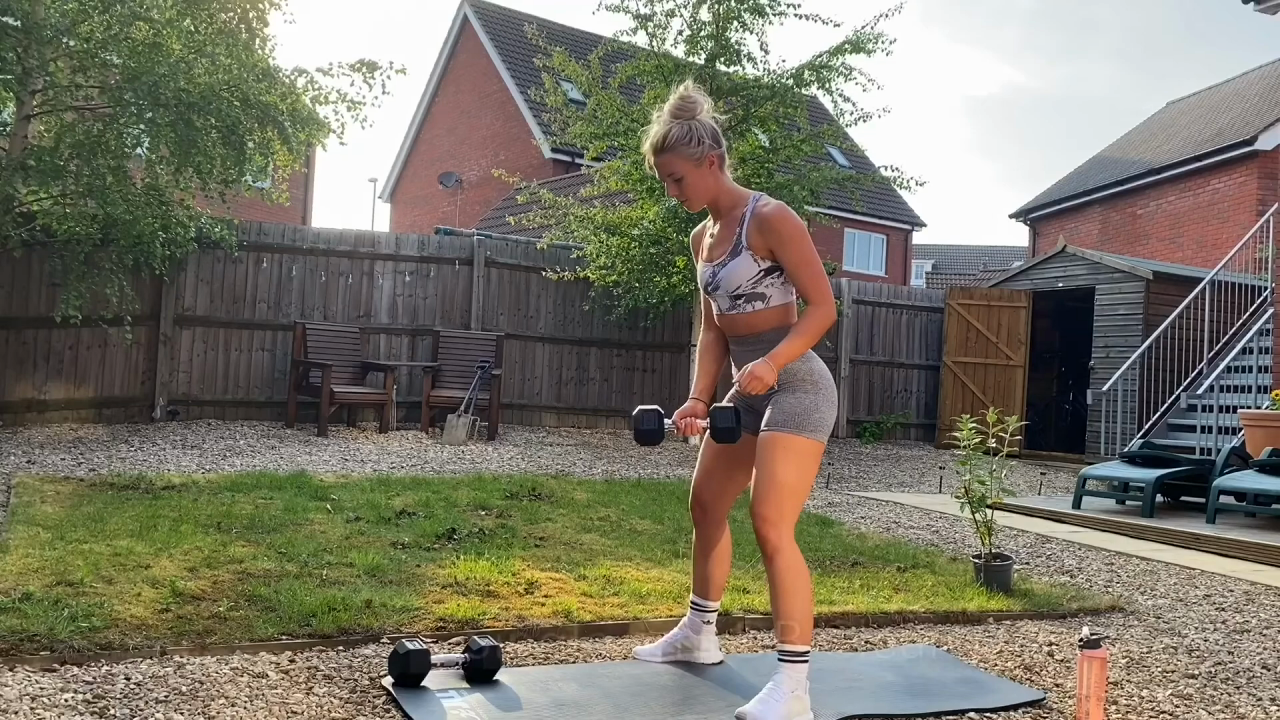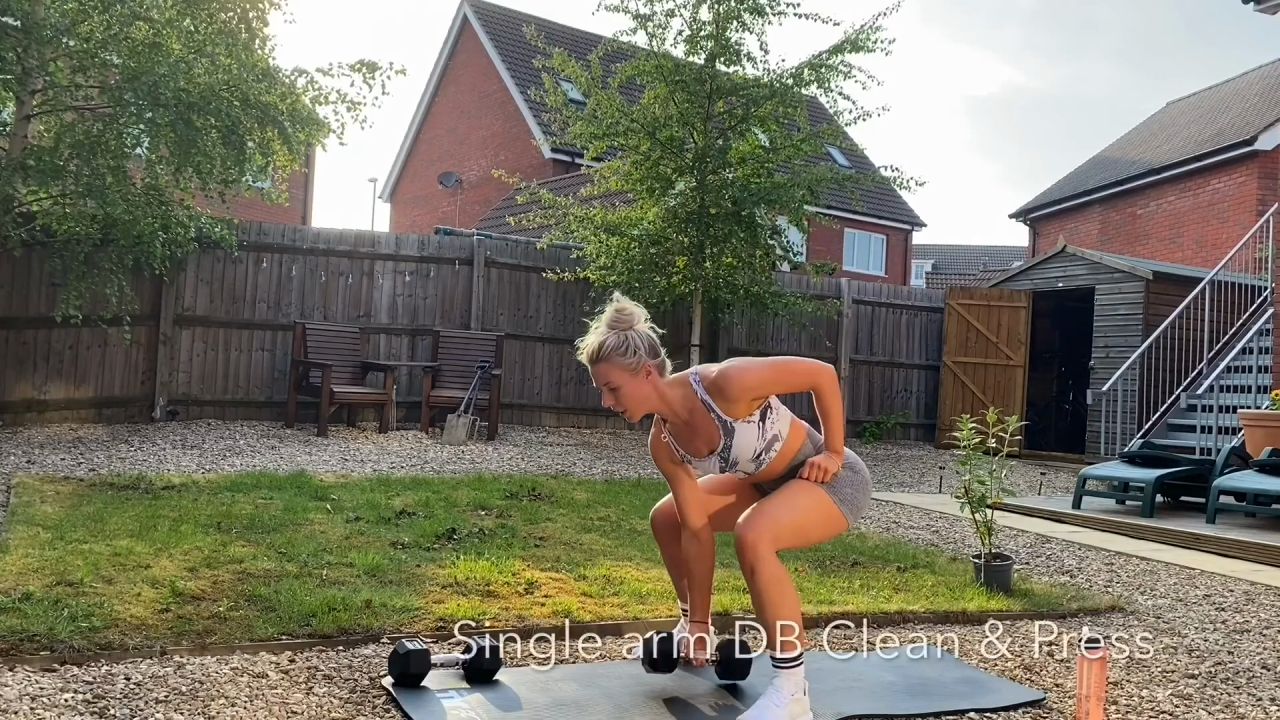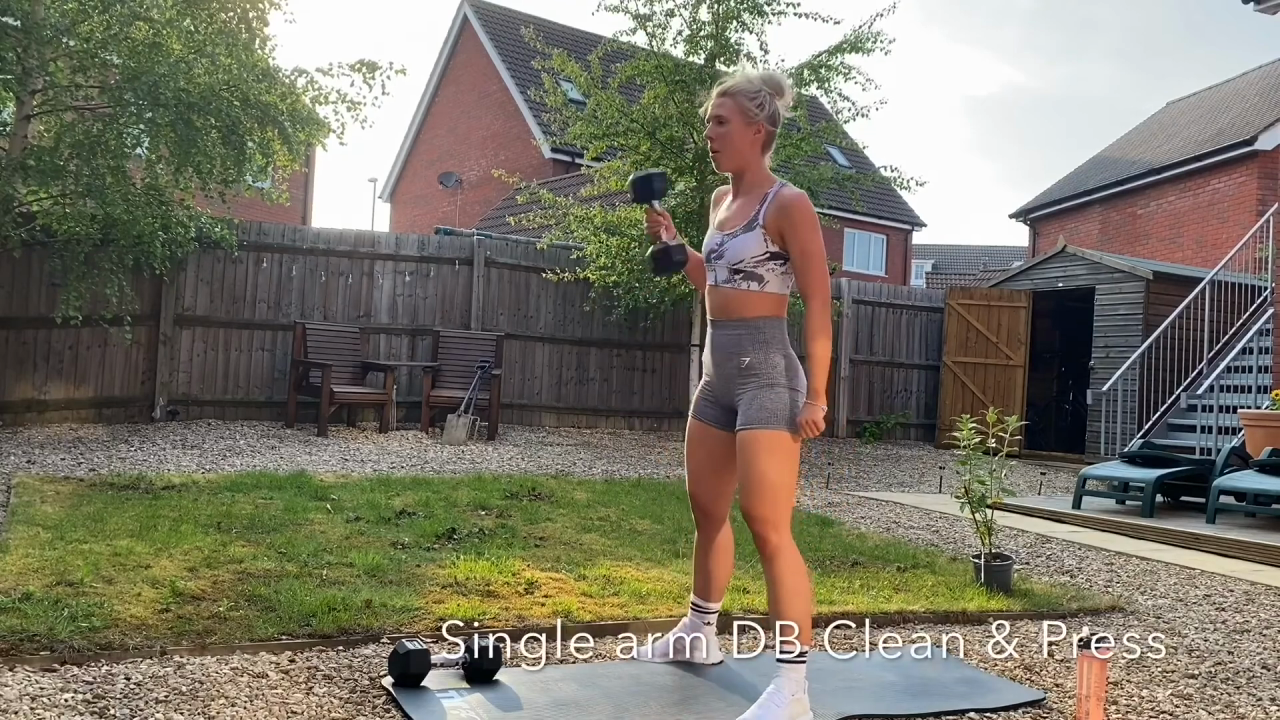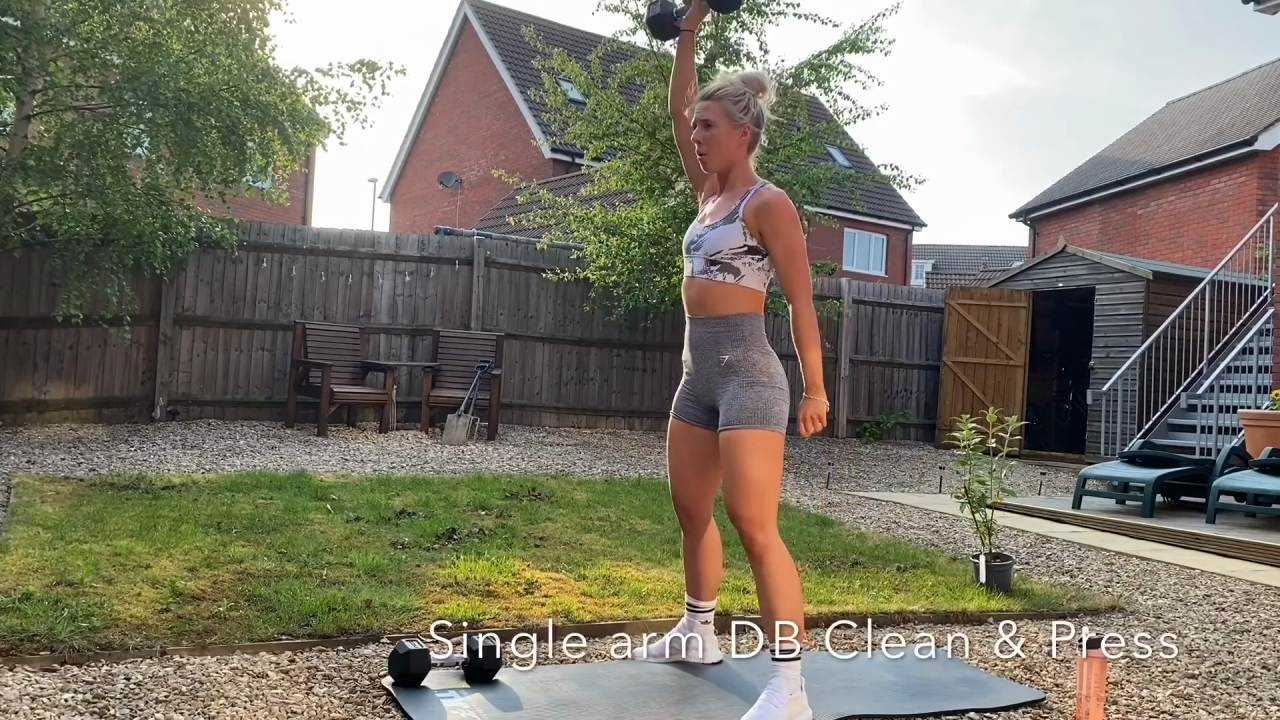
dt=0.7s
person 1, frame 1
left shoulder: (770, 218)
right shoulder: (703, 237)
left elbow: (823, 307)
left wrist: (771, 363)
right wrist: (699, 397)
left hip: (796, 386)
right hip: (745, 392)
left knee: (771, 527)
right knee: (705, 508)
right ankle: (699, 634)
person 1, frame 2
left shoulder: (724, 383)
right shoulder: (663, 442)
left elbow: (823, 374)
right elbow: (695, 530)
left wrist: (834, 451)
right wrist: (699, 622)
left hip: (834, 478)
right hip: (772, 482)
left knee: (753, 535)
right knee: (666, 518)
right ankle: (693, 635)
person 1, frame 3
left shoulder: (788, 204)
right shoulder: (723, 199)
left elbow: (818, 303)
left wrist: (814, 392)
right wrist: (672, 243)
left hip: (767, 374)
right hip: (717, 375)
left knee: (767, 527)
right knee: (707, 512)
right ankle: (699, 634)
person 1, frame 4
left shoulder: (768, 204)
right shoulder: (711, 190)
left elbow: (803, 302)
right elbow: (677, 109)
left wrist: (815, 389)
left hip: (748, 374)
right hip: (698, 374)
left knee: (754, 526)
right knee: (690, 509)
right ankle: (698, 633)
